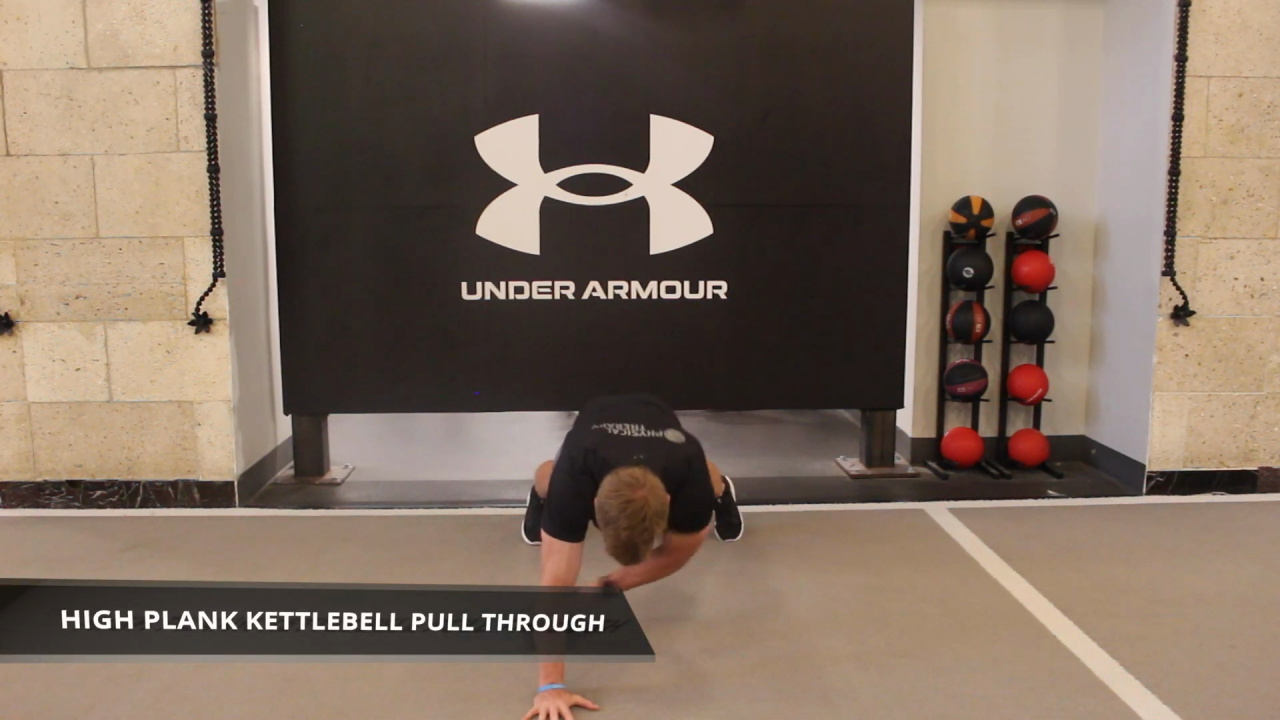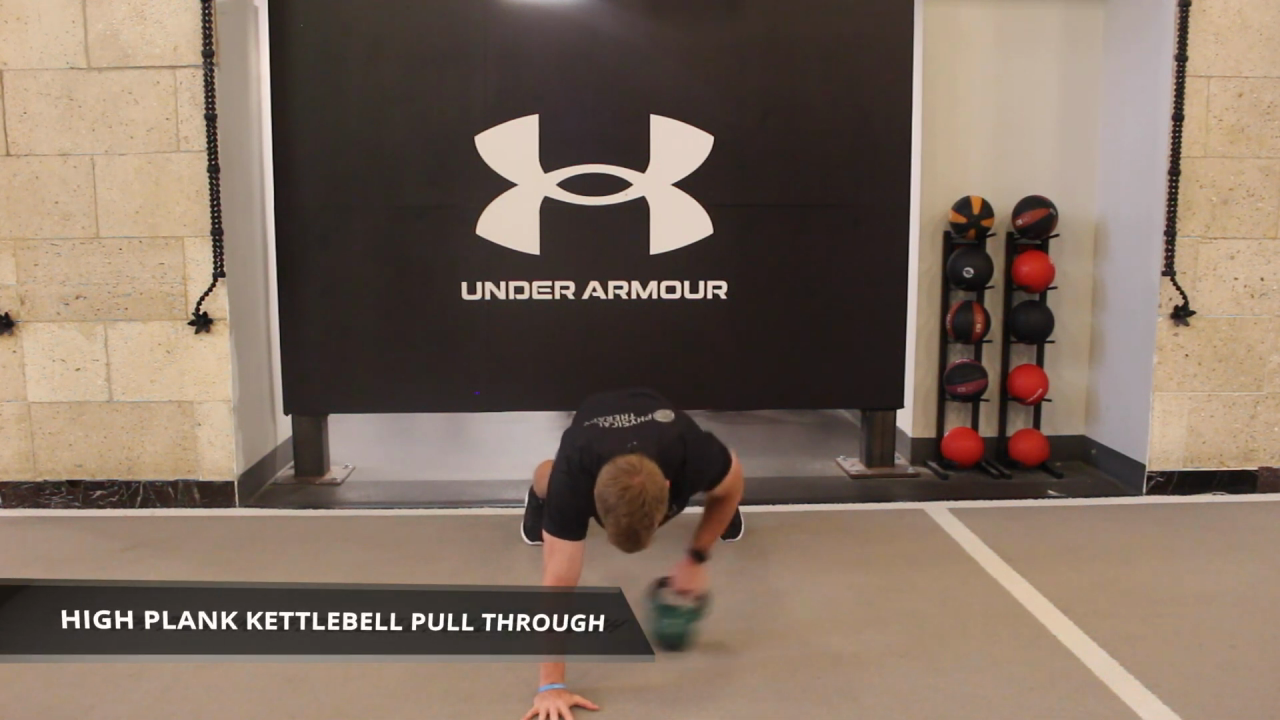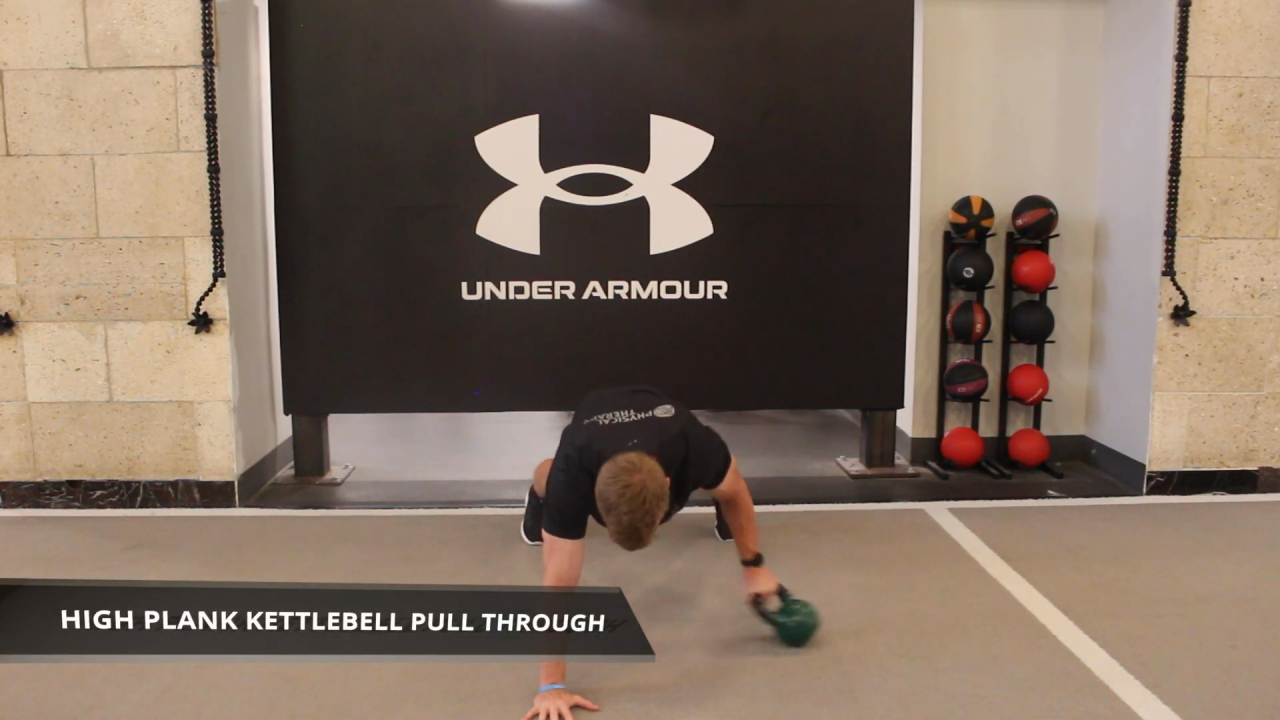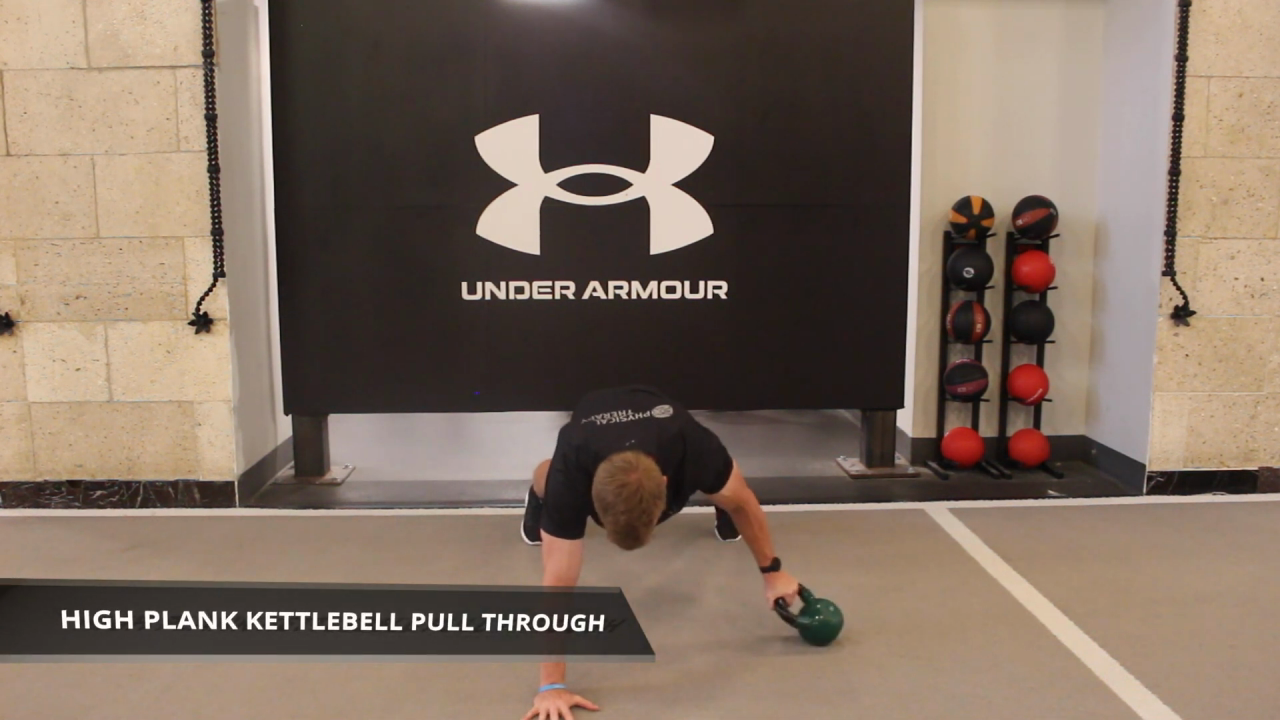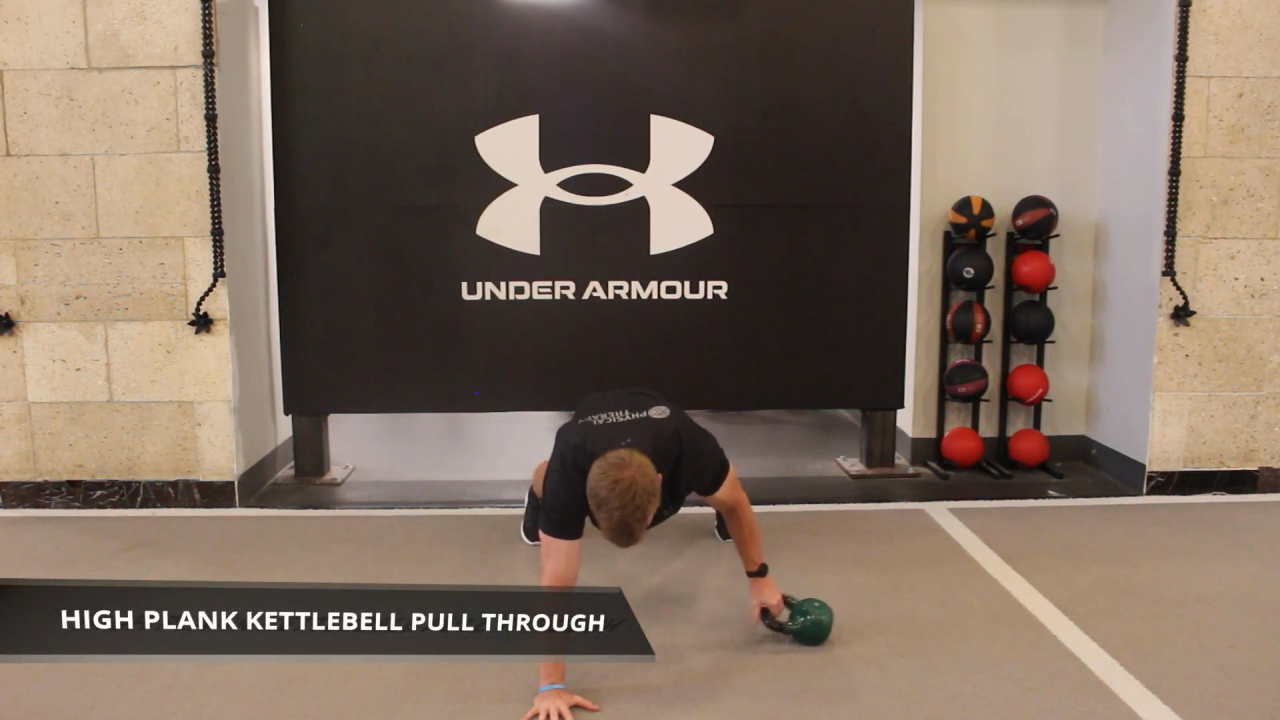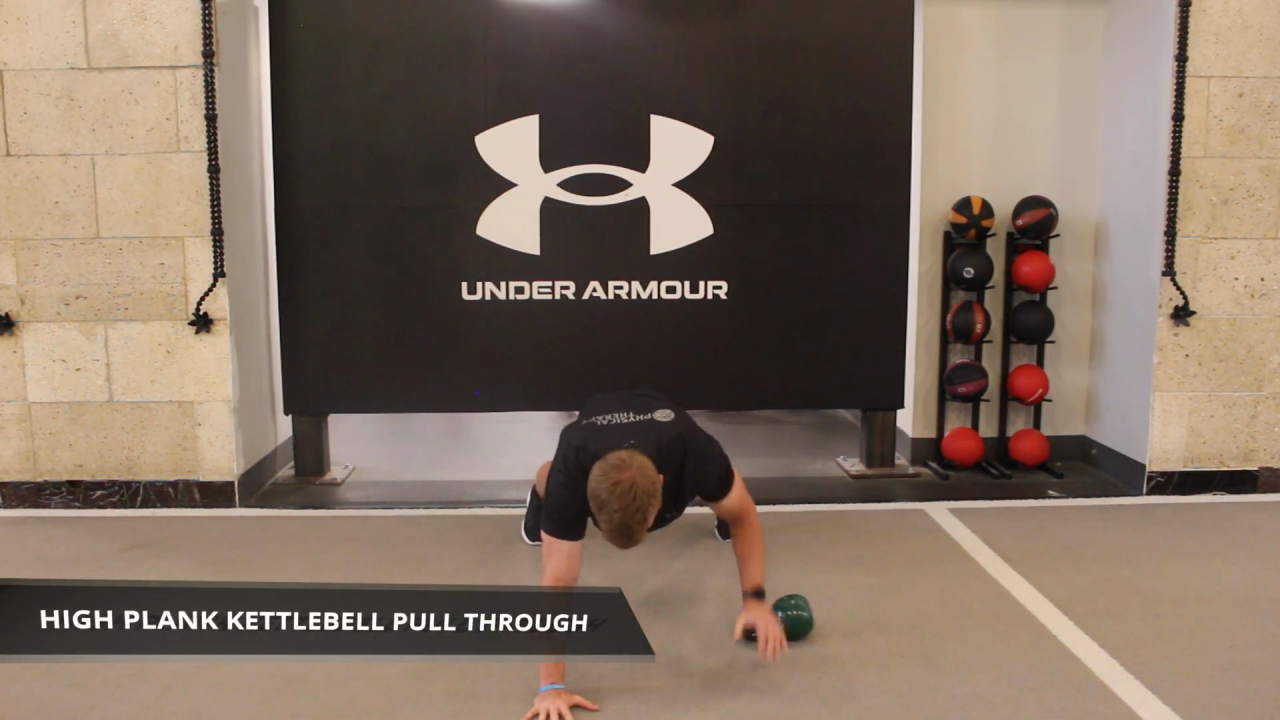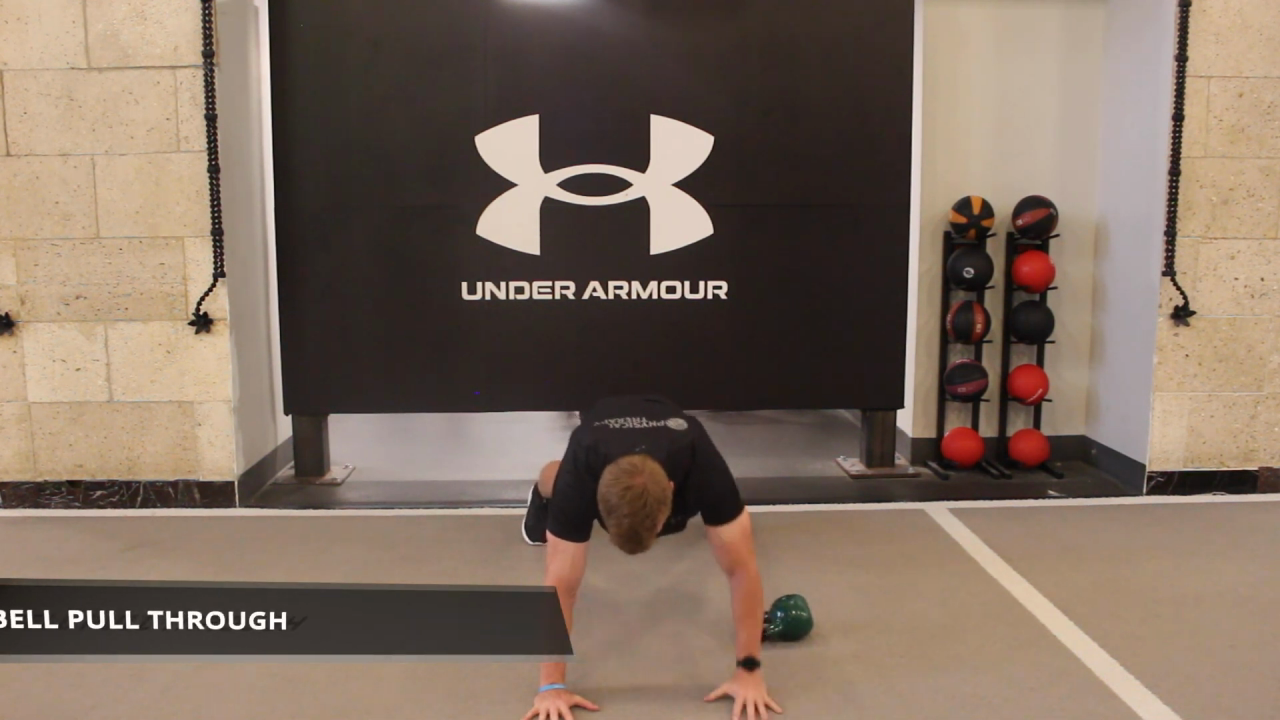
dt=0.2s
person 1, frame 1
left shoulder: (689, 474)
right shoulder: (574, 479)
left elbow: (678, 551)
right elbow: (557, 580)
left wrist: (607, 589)
right wrist: (550, 685)
left hip: (660, 437)
right hip: (596, 423)
right ankle: (541, 492)
person 1, frame 2
left shoulder: (690, 450)
right shoulder: (572, 476)
left elbow: (728, 490)
right elbow: (559, 580)
left wrist: (695, 558)
right wrist: (551, 686)
left hip: (659, 434)
right hip: (592, 429)
right ankle: (539, 492)
person 1, frame 3
left shoulder: (691, 446)
right shoulder: (572, 475)
left elbow: (733, 492)
right elbow: (560, 580)
left wrist: (753, 565)
right wrist: (551, 685)
left hip: (660, 431)
right ankle: (542, 491)
person 1, frame 4
left shoulder: (692, 447)
right shoulder: (571, 473)
left elbow: (741, 503)
right elbow: (559, 580)
left wrist: (772, 570)
right wrist: (551, 685)
left hip: (661, 433)
right hip: (590, 427)
right ankle: (540, 492)
person 1, frame 5
left shoulder: (687, 447)
right shoulder: (567, 474)
left elbow: (736, 504)
right elbow: (557, 581)
left wrist: (758, 576)
right wrist: (551, 685)
left hip: (658, 435)
right hip: (586, 445)
right ankle: (539, 493)
person 1, frame 6
left shoulder: (692, 453)
right shoulder: (572, 474)
left elbow: (742, 515)
right elbow: (558, 580)
left wrist: (754, 597)
right wrist: (552, 685)
left hip: (665, 438)
right hip: (591, 441)
right ankle: (541, 492)
person 1, frame 7
left shoulder: (700, 464)
right shoulder: (580, 477)
left elbow: (740, 569)
right elbow: (562, 583)
left wrist: (748, 669)
right wrist: (552, 685)
left hip: (672, 437)
right hip: (601, 432)
right ankle: (544, 491)
